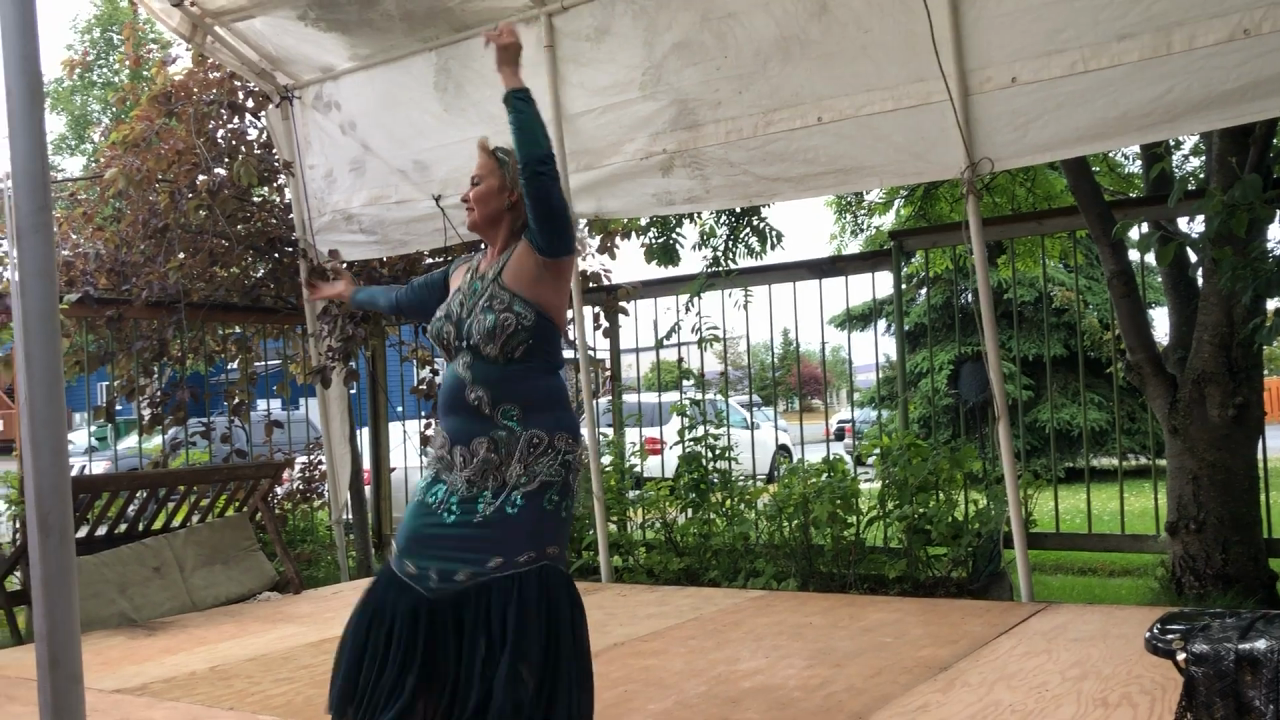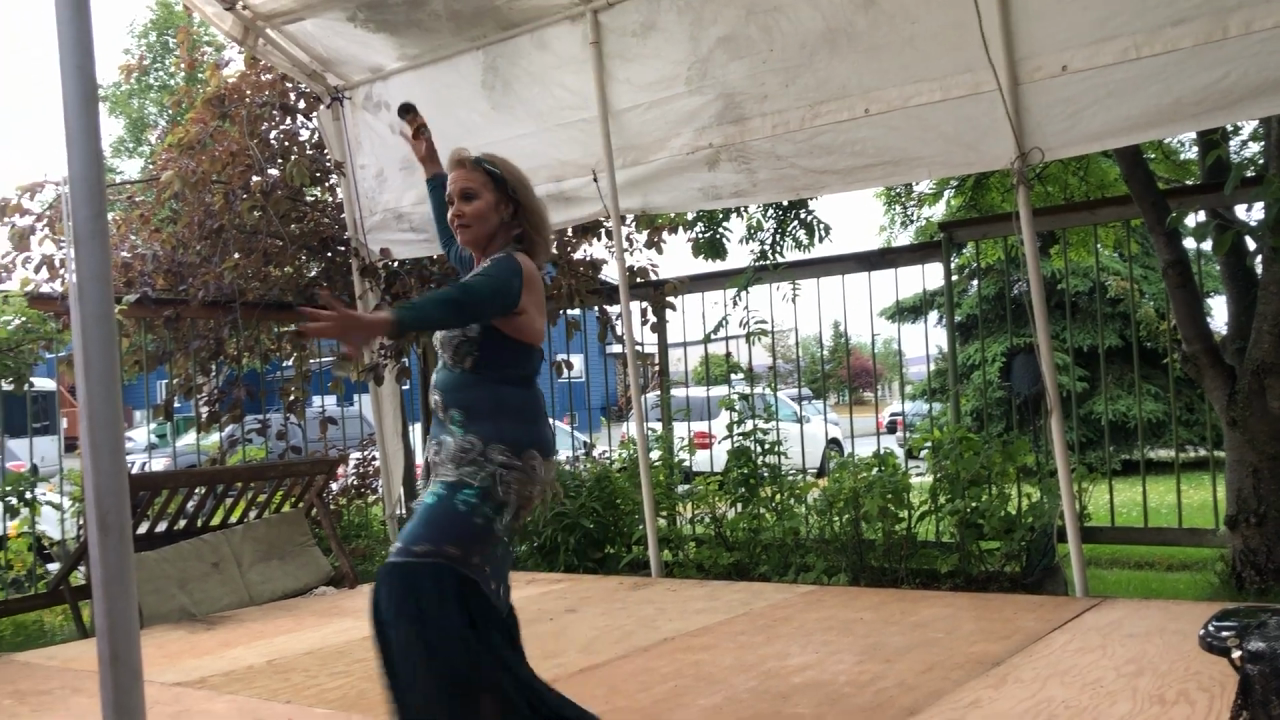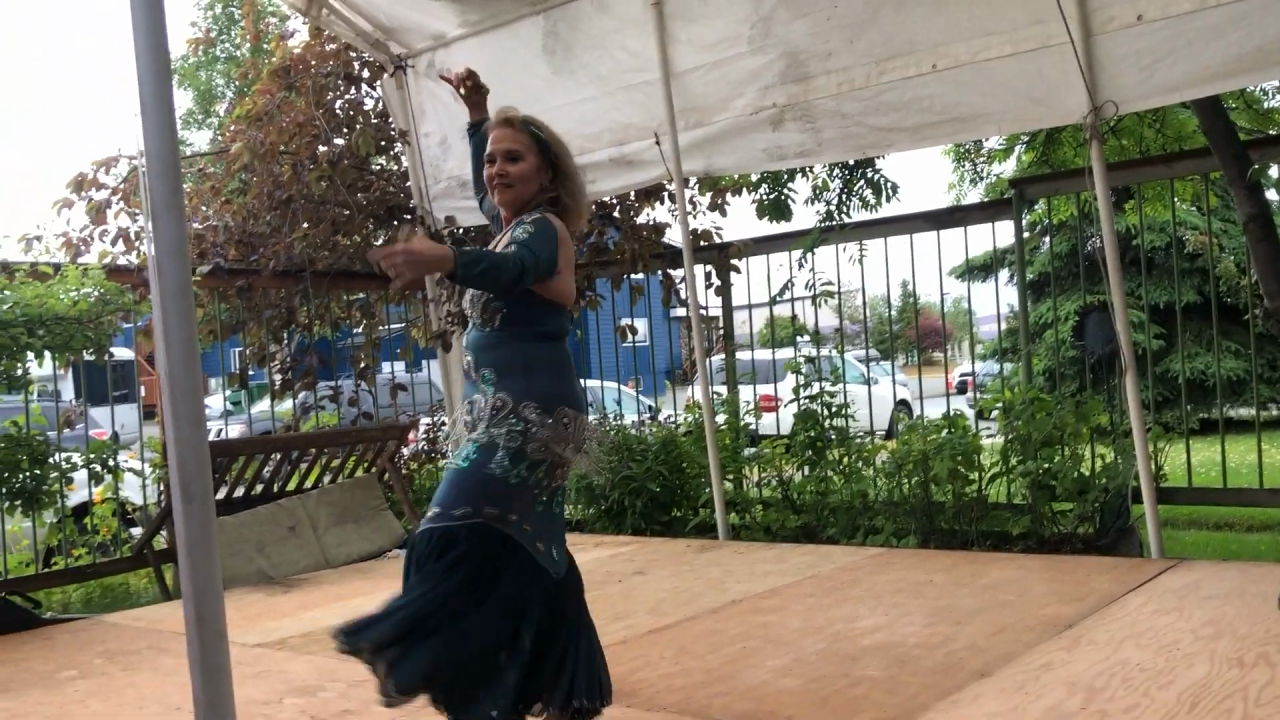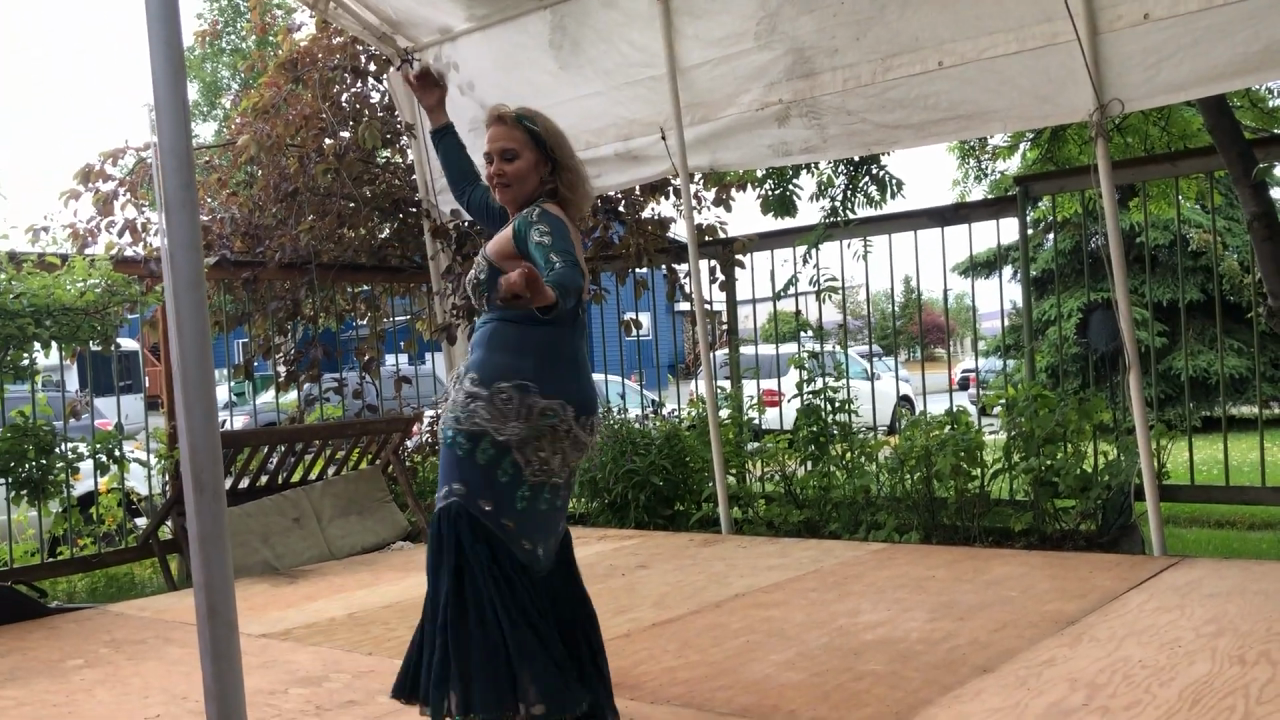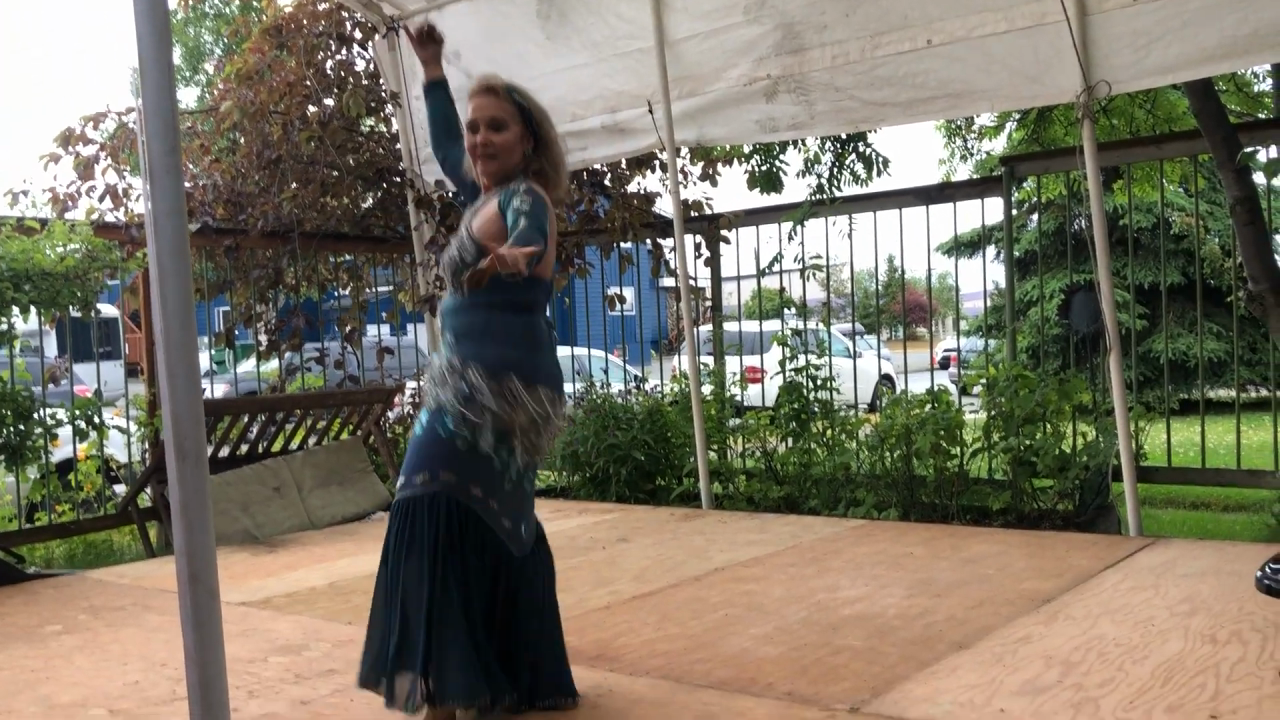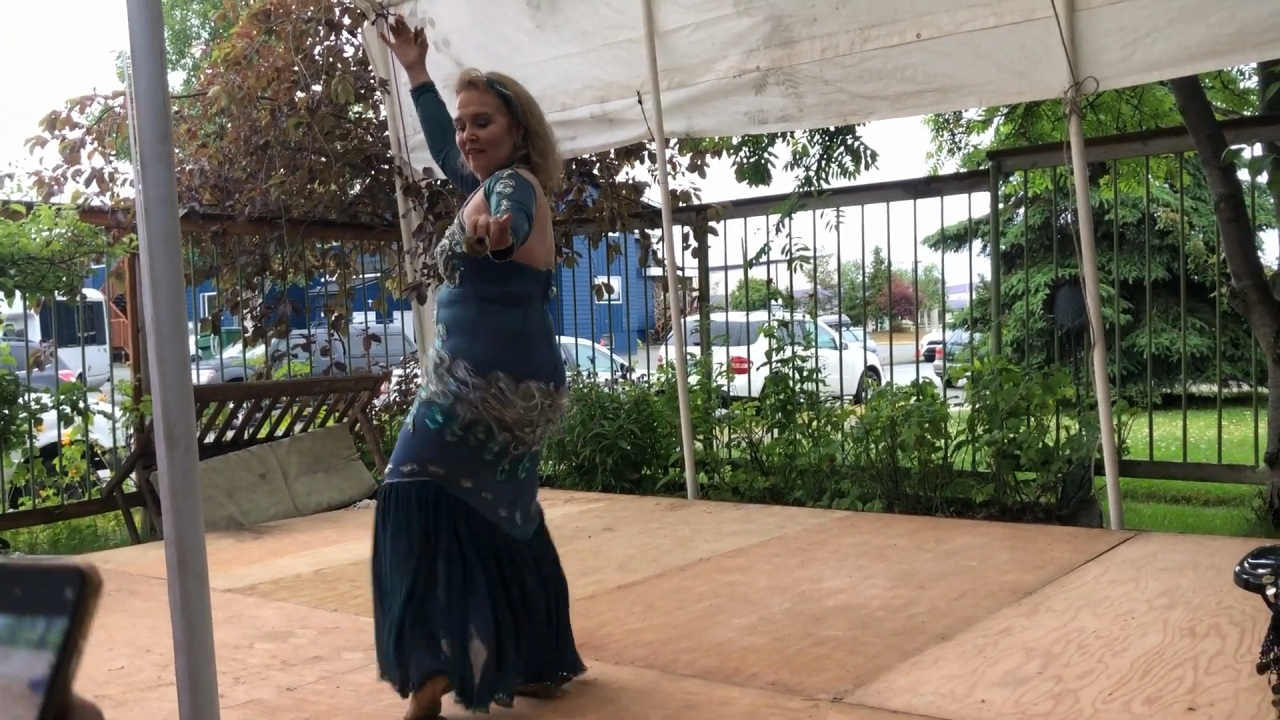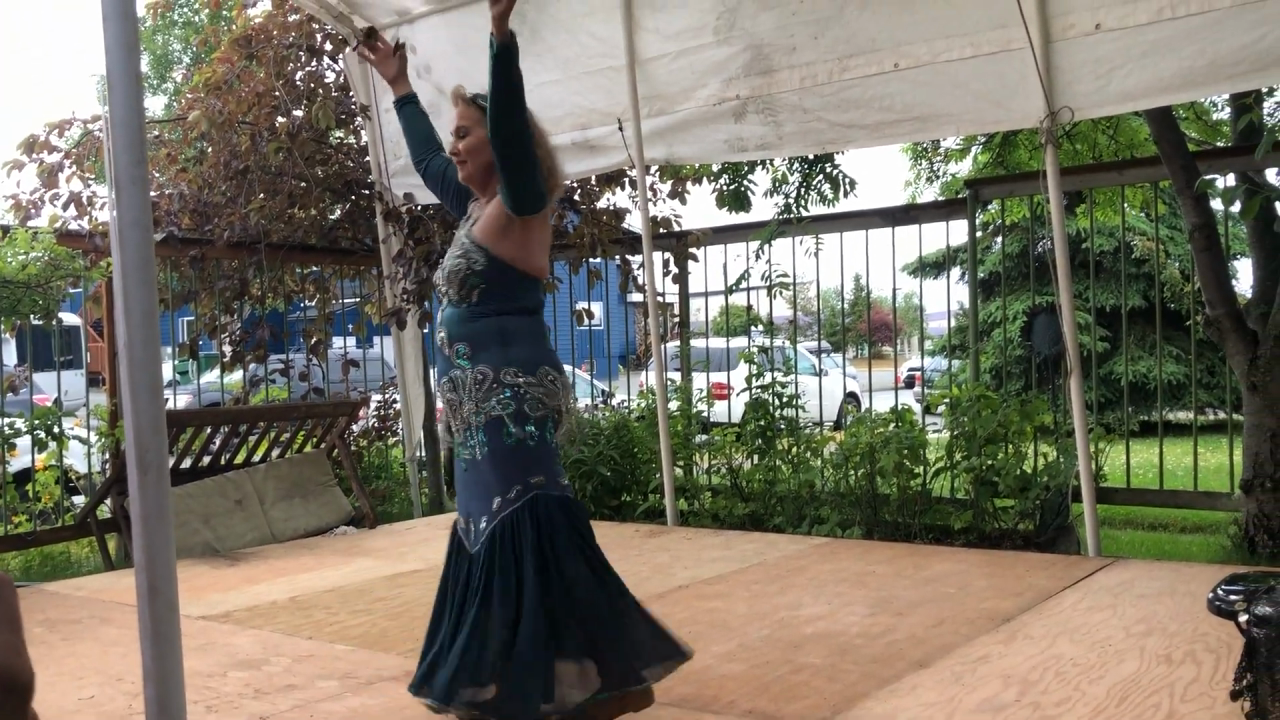
dt=0.7s
person 1, frame 1
left shoulder: (544, 259)
right shoulder: (463, 274)
left elbow: (545, 175)
right elbow: (404, 300)
left wrist: (512, 79)
right wrist: (350, 291)
left hip: (530, 463)
right hip: (459, 460)
left knee: (523, 603)
right knee: (409, 586)
person 1, frame 2
left shoulder: (509, 269)
right shoulder: (493, 264)
left elbow: (452, 303)
right elbow: (454, 241)
left wrist: (378, 324)
right wrist: (431, 165)
left hip: (491, 459)
right hip: (492, 460)
left knee: (417, 586)
right knee: (472, 597)
person 1, frame 3
left shoulder: (539, 229)
right shoulder: (525, 224)
left elbow: (507, 269)
right elbow: (488, 193)
left wrist: (440, 260)
right wrist: (478, 114)
left hip: (521, 418)
right hip: (531, 418)
left knee: (452, 545)
right knee: (527, 558)
person 1, frame 4
left shoulder: (540, 220)
right shoulder: (540, 221)
left elbow: (565, 278)
right elbow: (466, 189)
left wrist: (539, 291)
right wrist: (435, 113)
left hip: (505, 404)
right hip: (564, 411)
left knee: (471, 547)
right knee: (536, 552)
person 1, frame 5
left shoulder: (524, 197)
right shoulder: (489, 192)
left elbow: (528, 239)
right elbow: (446, 152)
left wrist: (513, 258)
right wrist: (432, 69)
left hip: (487, 389)
right hip: (512, 390)
left knee: (432, 523)
right knee: (500, 534)
person 1, frame 6
left shoulder: (511, 185)
right shoulder: (498, 184)
left elbow: (514, 224)
right elbow: (444, 150)
left wrist: (496, 235)
right wrist: (414, 70)
left hip: (477, 381)
right hip: (529, 384)
left knee: (416, 510)
right knee: (504, 519)
person 1, frame 7
left shoulder: (519, 202)
right shoulder: (476, 205)
left elbow: (515, 130)
right elbow: (427, 161)
right wrist: (398, 85)
left hip: (512, 395)
right hip: (485, 403)
left knee: (533, 531)
right knee: (487, 536)
